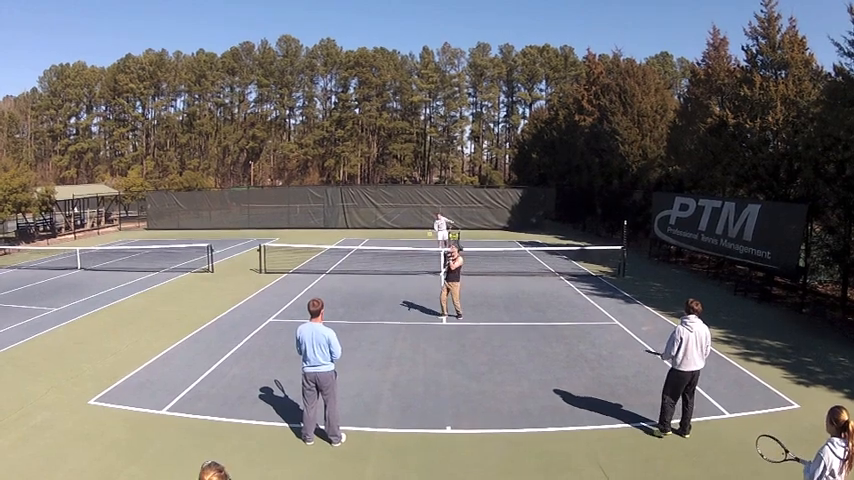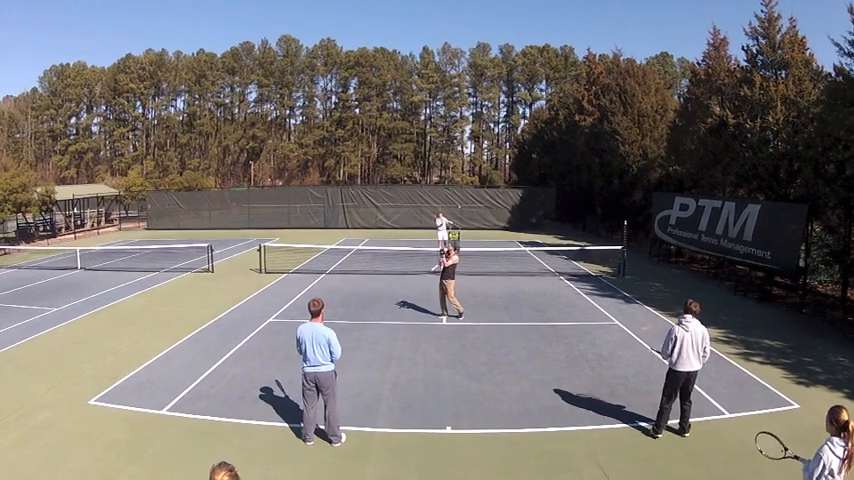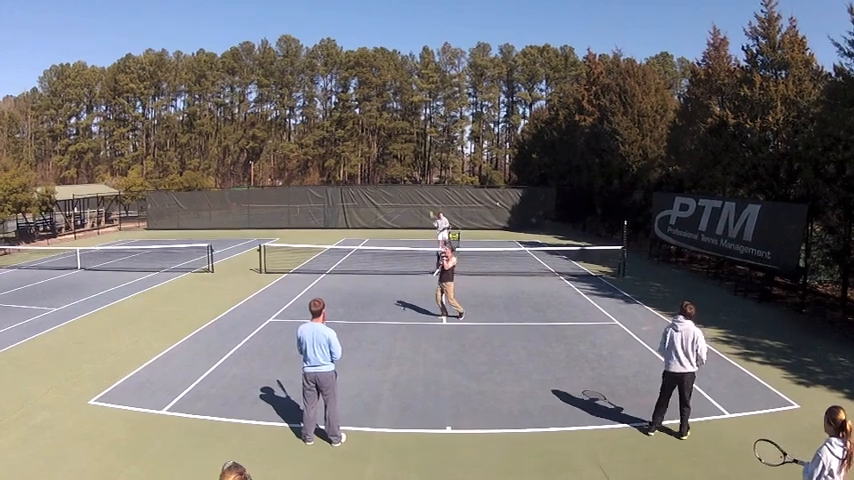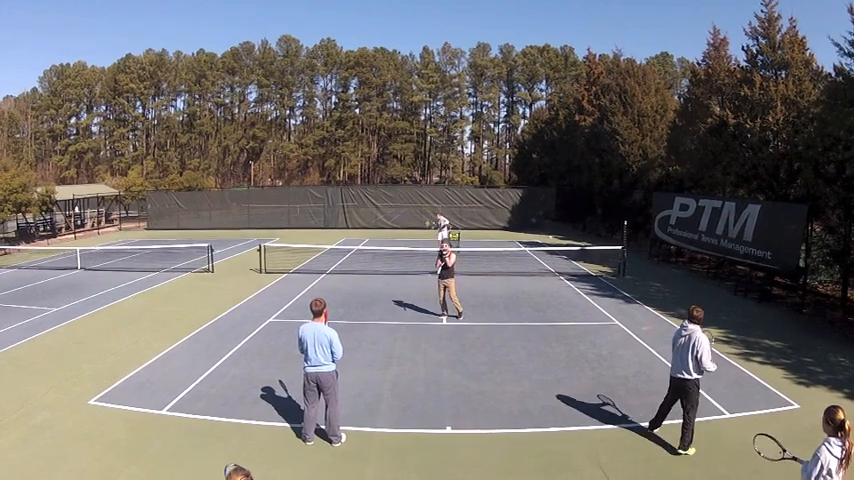
dt=0.3s
person 1, frame 1
left shoulder: (300, 330)
right shoulder: (328, 332)
left elbow: (299, 351)
right elbow: (337, 355)
left hip: (308, 372)
right hip: (326, 372)
left knee: (309, 405)
right knee: (331, 406)
left ankle: (308, 436)
right ankle: (335, 438)
person 1, frame 2
left shoulder: (301, 330)
right shoulder: (328, 332)
left elbow: (300, 351)
right elbow: (337, 356)
left hip: (308, 372)
right hip: (326, 372)
left knee: (309, 406)
right knee: (331, 406)
left ankle: (308, 436)
right ankle: (335, 438)
person 1, frame 3
left shoulder: (301, 330)
right shoulder: (329, 332)
left elbow: (300, 350)
right elbow: (336, 356)
left hip: (308, 372)
right hip: (326, 373)
left knee: (309, 406)
right knee: (331, 406)
left ankle: (308, 436)
right ankle: (335, 438)
person 1, frame 4
left shoulder: (303, 329)
right shoulder: (330, 332)
left elbow: (302, 350)
right elbow: (338, 356)
left hip: (309, 372)
right hip: (327, 373)
left knee: (310, 406)
right knee: (332, 406)
left ankle: (308, 436)
right ankle: (335, 437)
person 2, frame 1
left shoulder: (680, 329)
right shoulder: (704, 329)
left elbow: (670, 351)
right elbow: (707, 351)
left wrist: (664, 356)
left hip: (680, 370)
right hip: (696, 370)
left knee: (669, 398)
right knee: (688, 400)
left ankle: (664, 427)
right ankle: (685, 429)
person 2, frame 2
left shoulder: (676, 329)
right shoulder: (702, 330)
left elbow: (665, 352)
right elbow: (706, 353)
left wrist: (665, 356)
left hip: (676, 370)
right hip: (693, 371)
left knee: (667, 400)
right knee: (686, 400)
left ankle: (658, 429)
right ankle: (684, 428)
person 2, frame 3
left shoulder: (669, 329)
right shoulder: (696, 332)
left elbow: (661, 350)
right elbow: (702, 356)
right wrist: (697, 364)
left hip: (670, 371)
right hip: (688, 373)
left knee: (663, 399)
right knee: (685, 402)
left ankle: (653, 426)
right ankle: (684, 431)
person 2, frame 4
left shoulder: (678, 333)
right shoulder: (700, 338)
right elbow: (705, 364)
right wrist: (713, 366)
left hip: (675, 376)
right hip: (690, 380)
left knee: (667, 402)
right knee: (689, 413)
left ankle: (654, 425)
right ankle: (684, 446)
